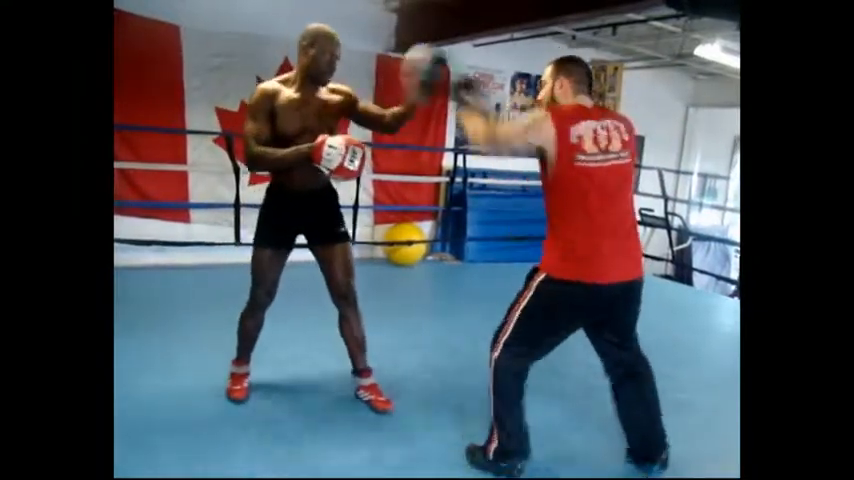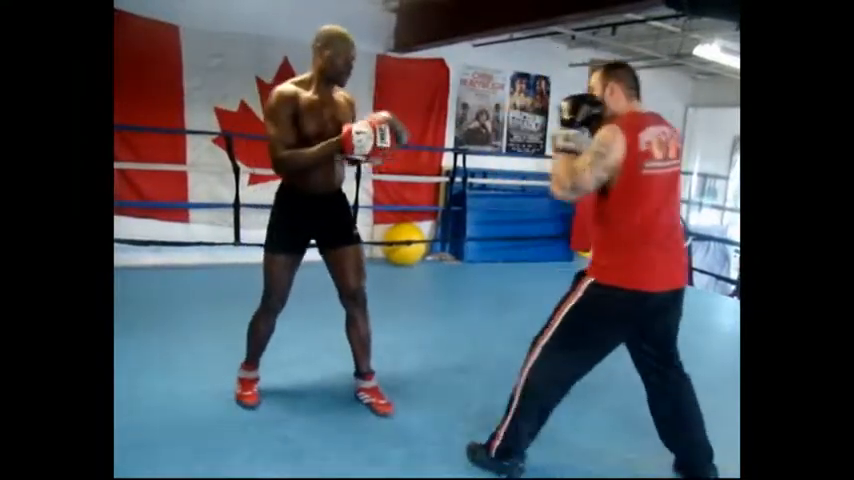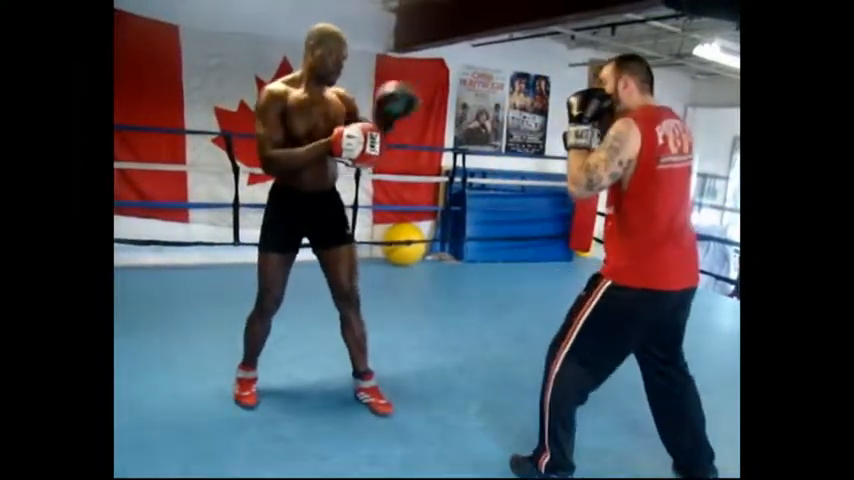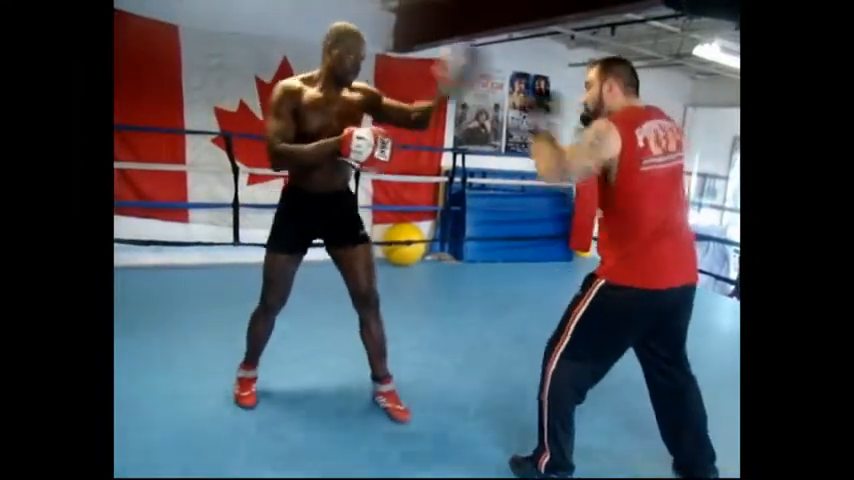
dt=0.4s
person 1, frame 1
left shoulder: (550, 123)
right shoulder: (623, 126)
left elbow: (486, 137)
left wrist: (464, 97)
left hip: (571, 273)
right hip: (626, 272)
left knee: (509, 351)
right knee: (626, 359)
person 1, frame 2
left shoulder: (616, 134)
right shoulder: (667, 132)
left elbow: (566, 188)
left wrist: (567, 137)
right wrist: (588, 136)
left hip: (619, 281)
right hip: (669, 280)
left knee: (548, 359)
right knee: (665, 369)
person 1, frame 3
left shoulder: (630, 127)
right shoulder: (674, 125)
left elbow: (581, 186)
left wrist: (579, 129)
right wrist: (599, 127)
left hip: (635, 279)
right hip: (679, 277)
left knee: (567, 363)
right knee: (668, 370)
person 1, frame 4
left shoulder: (611, 129)
right shoulder: (667, 127)
left elbow: (556, 171)
left wrist: (535, 132)
left hip: (630, 281)
right hip: (681, 276)
left knee: (562, 361)
right knee: (670, 368)
person 2, frame 1
left shoulder: (339, 97)
right shoulder: (267, 95)
left elbow: (388, 123)
right elbow: (253, 156)
left wrist: (417, 95)
right wrist: (308, 151)
left hip: (323, 202)
right hip: (281, 202)
left knee: (346, 295)
right knee: (260, 297)
left ankle: (364, 379)
right ankle: (241, 369)
person 2, frame 2
left shoulder: (346, 101)
right shoulder: (286, 97)
right elbow: (281, 161)
left wrist: (374, 137)
right wrist: (339, 143)
left hip: (334, 205)
right hip: (294, 206)
left knee: (356, 297)
right knee: (273, 303)
left ankle: (366, 381)
right ankle: (249, 374)
person 2, frame 3
left shoulder: (341, 99)
right shoulder: (277, 95)
left elbow: (370, 135)
right elbow: (270, 160)
left wrist: (386, 113)
right wrist: (329, 145)
left hip: (328, 204)
right hip: (287, 206)
left knee: (349, 298)
right knee: (268, 303)
left ankle: (365, 381)
right ankle: (247, 374)
person 2, frame 4
left shoulder: (361, 95)
right shoulder: (290, 92)
left elbow: (411, 119)
right elbow: (277, 155)
left wrist: (441, 98)
right wrist: (337, 144)
left hip: (340, 204)
right hip: (297, 205)
left knee: (367, 299)
right knee: (271, 302)
left ankle: (383, 385)
right ankle: (247, 373)
